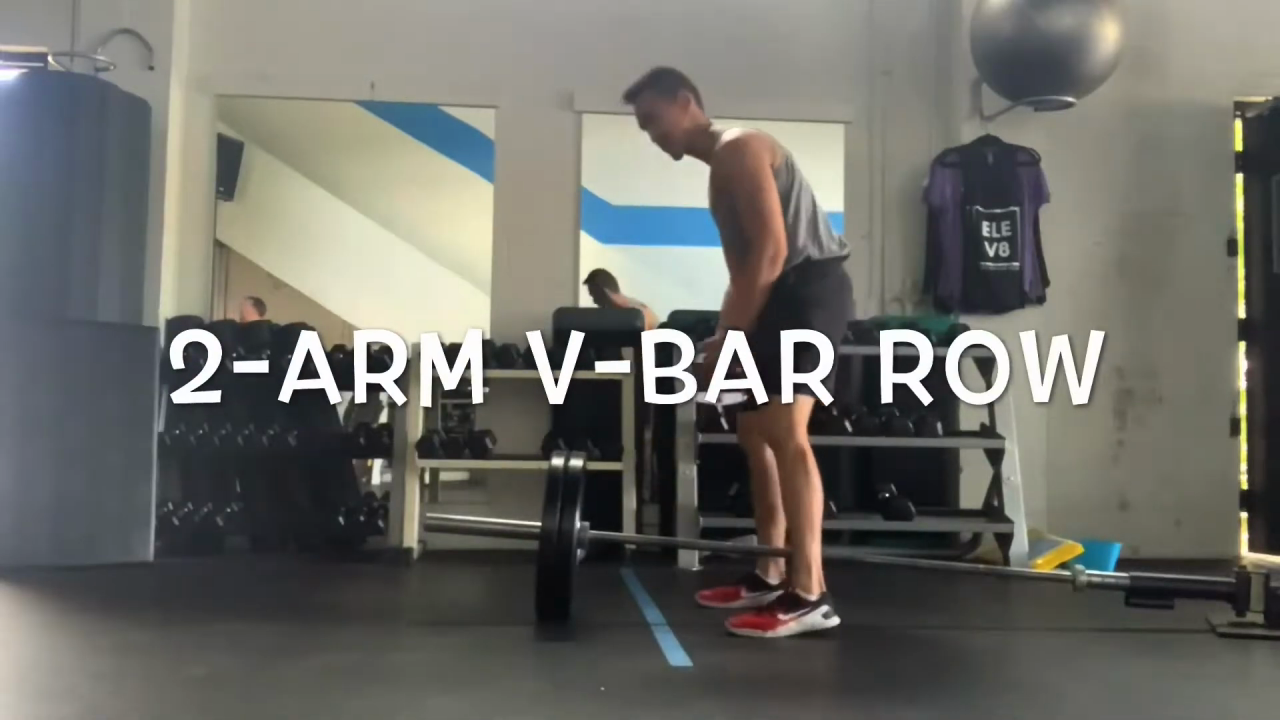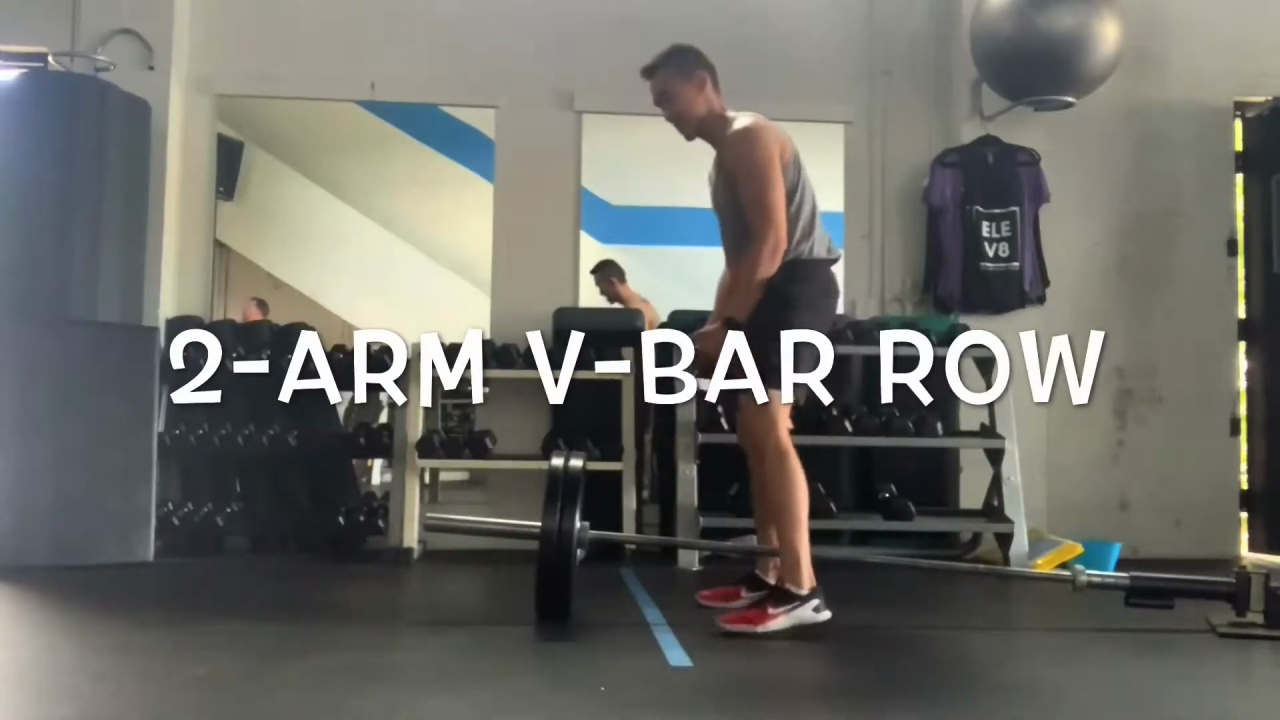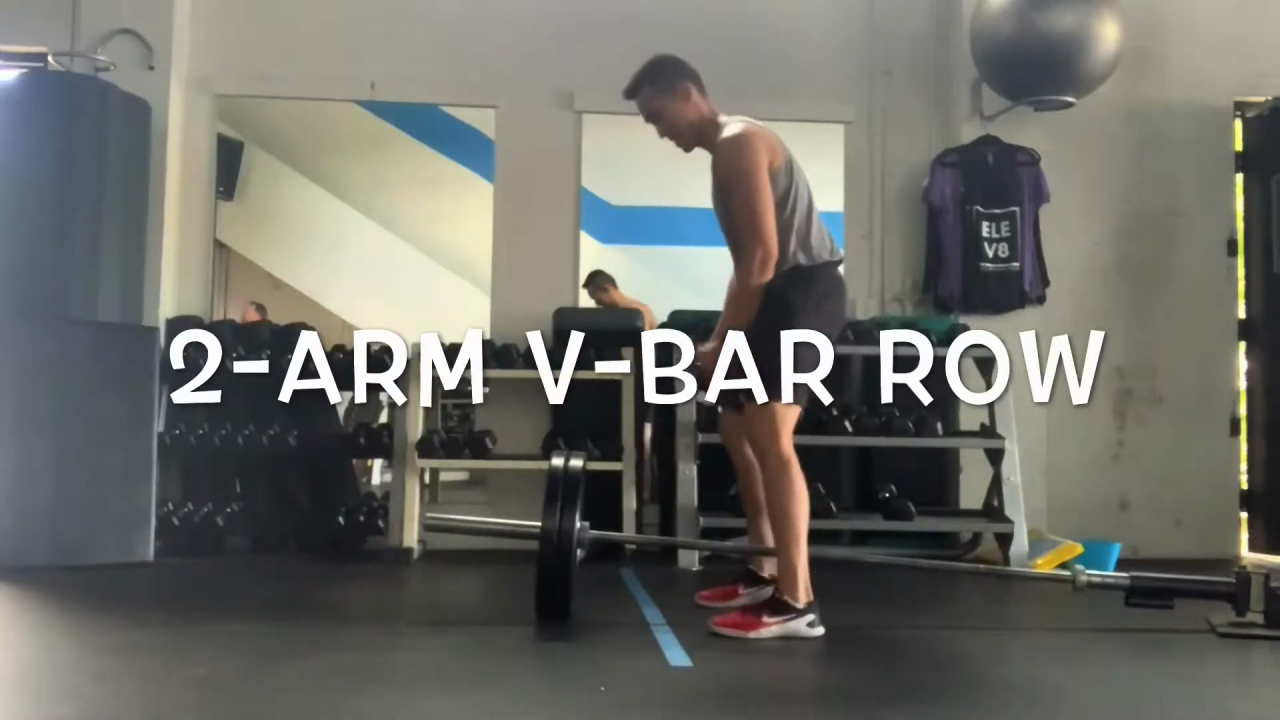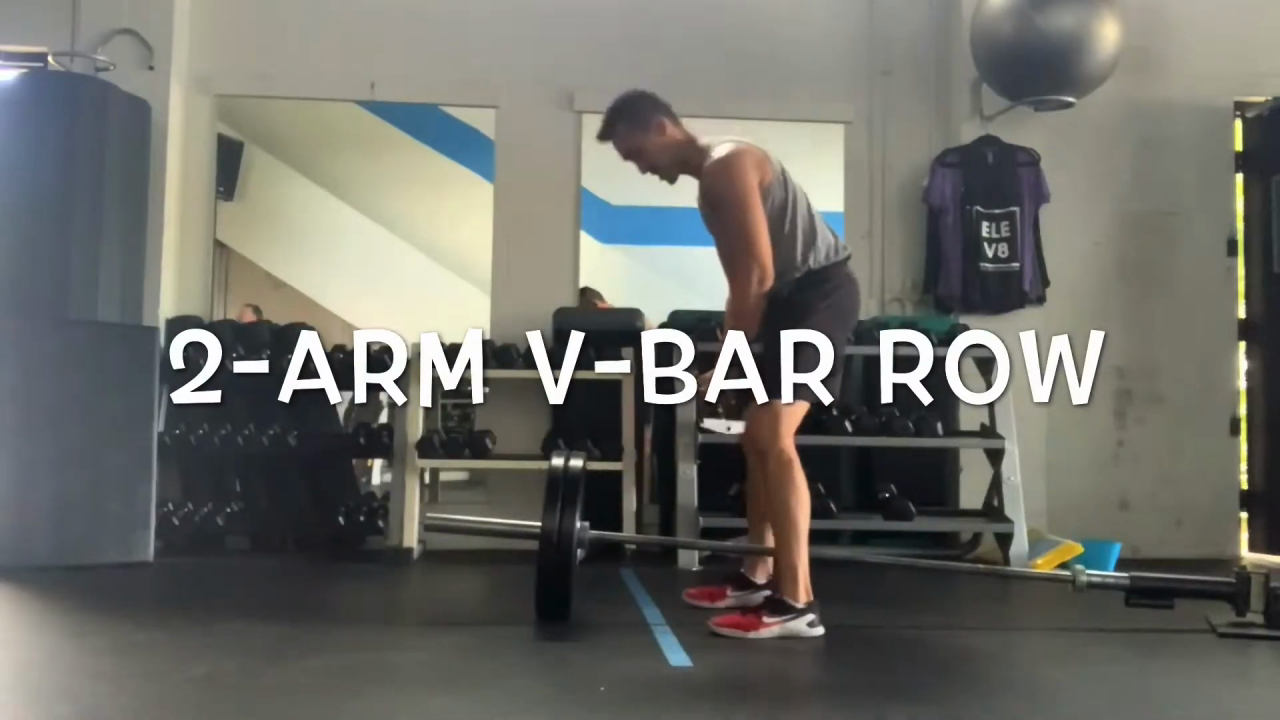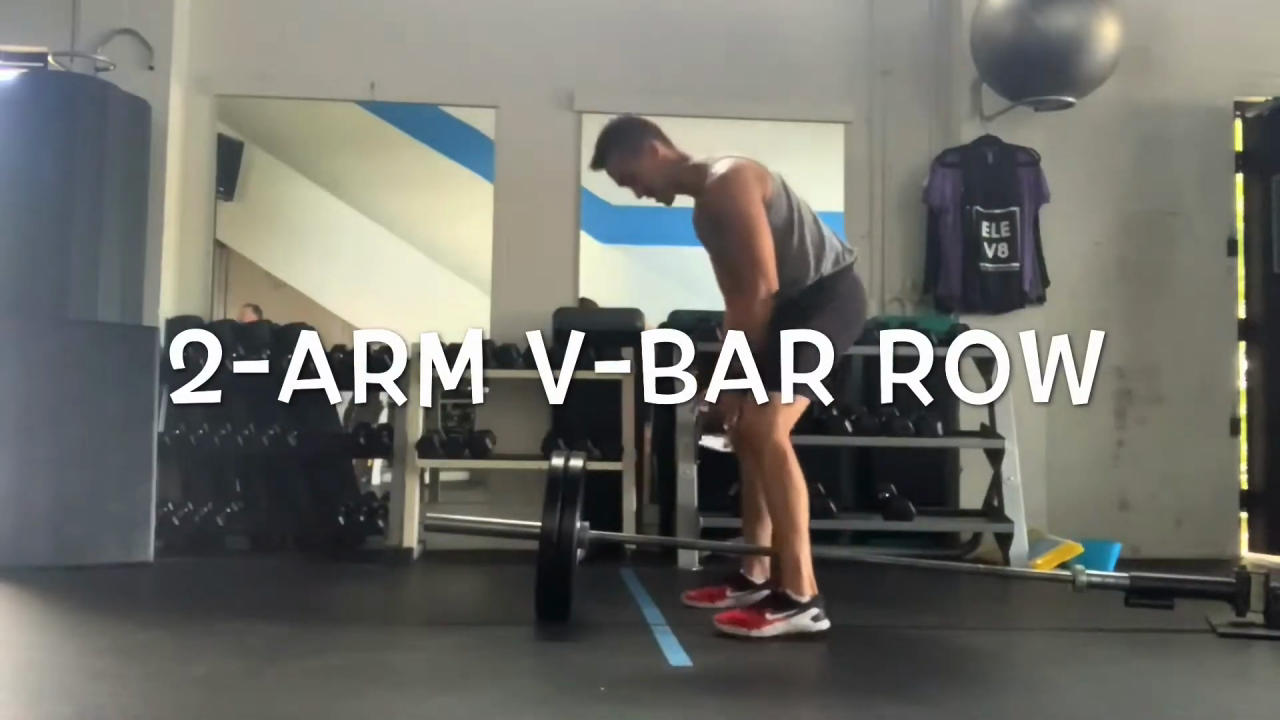
dt=0.2s
person 1, frame 1
left shoulder: (739, 149)
right shoulder: (720, 170)
left elbow: (772, 251)
right elbow: (742, 267)
left wrist: (730, 336)
right wrist: (724, 336)
left hip: (811, 288)
right hip: (786, 295)
left knee: (785, 434)
right knee: (755, 433)
left ankle: (809, 594)
right ankle: (769, 576)
person 1, frame 2
left shoulder: (748, 137)
right shoulder: (724, 155)
left elbow: (772, 241)
left wrist: (727, 324)
right wrist: (715, 325)
left hip: (796, 287)
right hip: (771, 295)
left knee: (768, 432)
right knee: (754, 435)
left ankle: (799, 589)
right ankle: (769, 575)
person 1, frame 3
left shoulder: (738, 142)
right shoulder: (724, 154)
left elbow: (764, 253)
left wrist: (727, 337)
right wrist: (723, 334)
left hip: (802, 292)
right hip: (781, 296)
left knee: (769, 438)
right knee: (738, 427)
left ankle: (795, 602)
right ankle: (764, 572)
person 1, frame 4
left shoulder: (728, 164)
right shoulder: (710, 182)
left elbow: (758, 273)
right elbow: (742, 282)
left hip: (819, 293)
right hip: (795, 298)
left knee: (771, 436)
right knee: (757, 436)
left ankle: (796, 602)
right ankle: (757, 575)
person 1, frame 5
left shoulder: (728, 180)
right shoulder: (704, 209)
left elbow: (762, 285)
right elbow: (737, 299)
left hip: (826, 297)
right hip: (797, 303)
left knee: (764, 428)
right knee: (748, 430)
left ankle: (800, 597)
right ankle: (755, 575)
